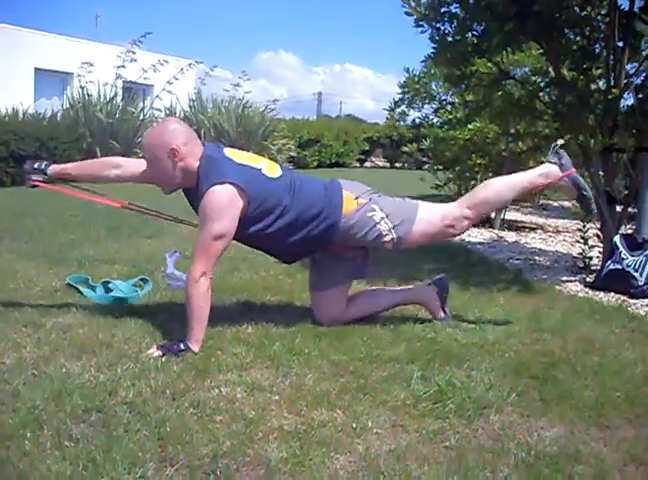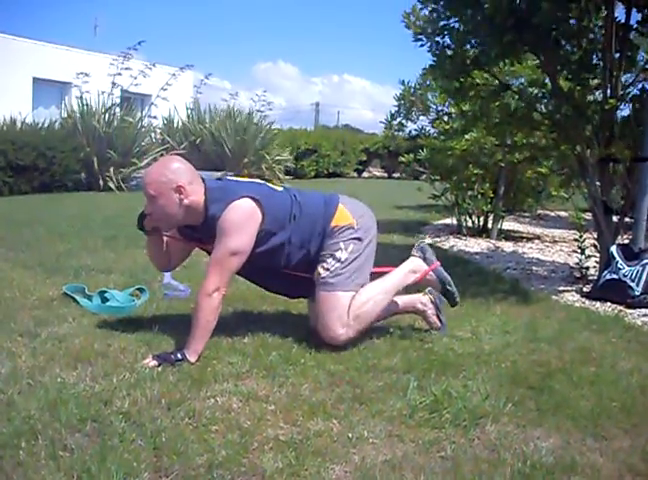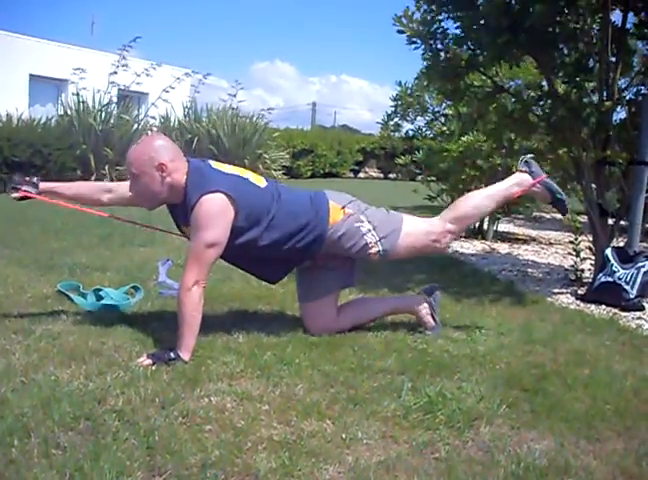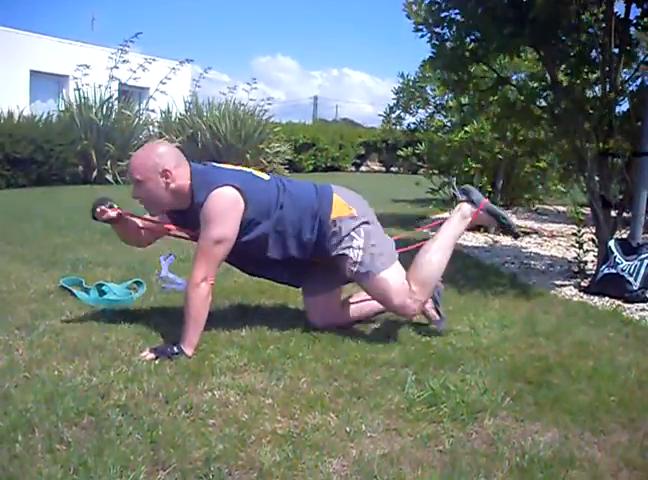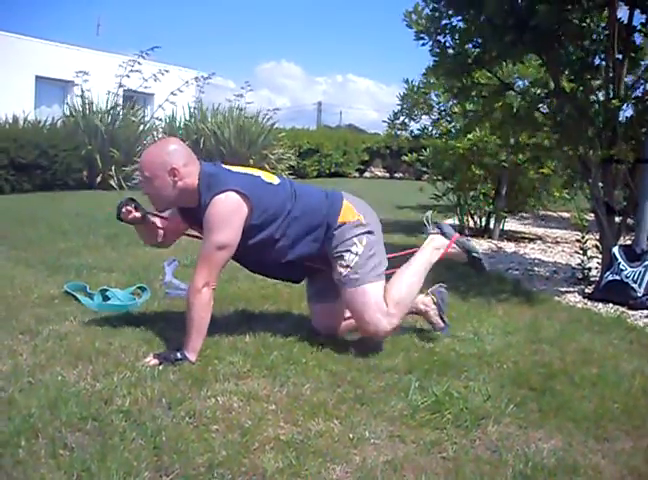
dt=1s
person 1, frame 1
left shoulder: (219, 192)
right shoulder: (200, 161)
left elbow: (200, 275)
right elbow: (118, 169)
left wrist: (192, 344)
right wrist: (52, 171)
left hip: (348, 213)
right hip: (334, 224)
left knee: (459, 214)
right knee: (330, 314)
left ankle: (551, 171)
right ankle: (425, 293)
person 1, frame 2
left shoulder: (236, 211)
right shoulder: (190, 214)
left elbow: (213, 290)
right elbow: (164, 263)
left wrist: (188, 354)
right wrist: (151, 231)
left hip: (345, 223)
right hip: (328, 231)
left knee: (336, 332)
right knee: (329, 321)
left ankle: (415, 268)
right ankle: (420, 302)
person 1, frame 3
left shoulder: (210, 201)
right shoulder: (176, 179)
left elbow: (193, 284)
right elbow: (106, 193)
left wrist: (181, 352)
right wrist: (43, 187)
left hip: (336, 224)
right hip: (318, 240)
left knee: (439, 233)
right knee: (321, 325)
left ankle: (523, 181)
right ankle: (415, 303)
person 1, frame 4
left shoulder: (218, 197)
right shoulder: (179, 199)
left elbow: (201, 280)
right elbow: (141, 237)
left wrist: (184, 348)
right wrist: (116, 218)
left hip: (339, 217)
right hip: (321, 235)
left knee: (406, 302)
right knee: (323, 319)
left ankle: (465, 212)
right ankle: (426, 297)
person 1, frame 5
left shoulder: (223, 202)
right shoulder: (193, 194)
left elbow: (203, 285)
right elbow: (160, 238)
left wrist: (187, 353)
right wrist: (137, 220)
left hip: (345, 223)
right hip: (325, 233)
left knee: (378, 325)
right knee: (327, 324)
left ankle: (438, 243)
right ankle: (426, 302)
